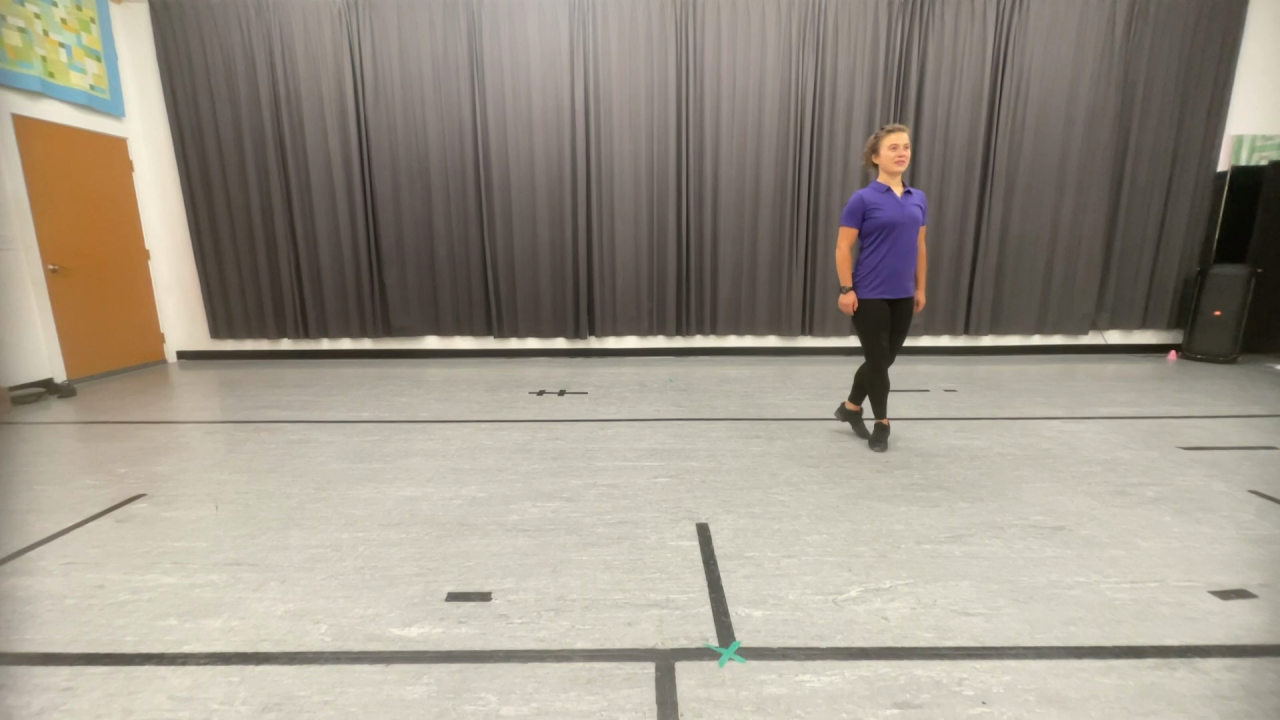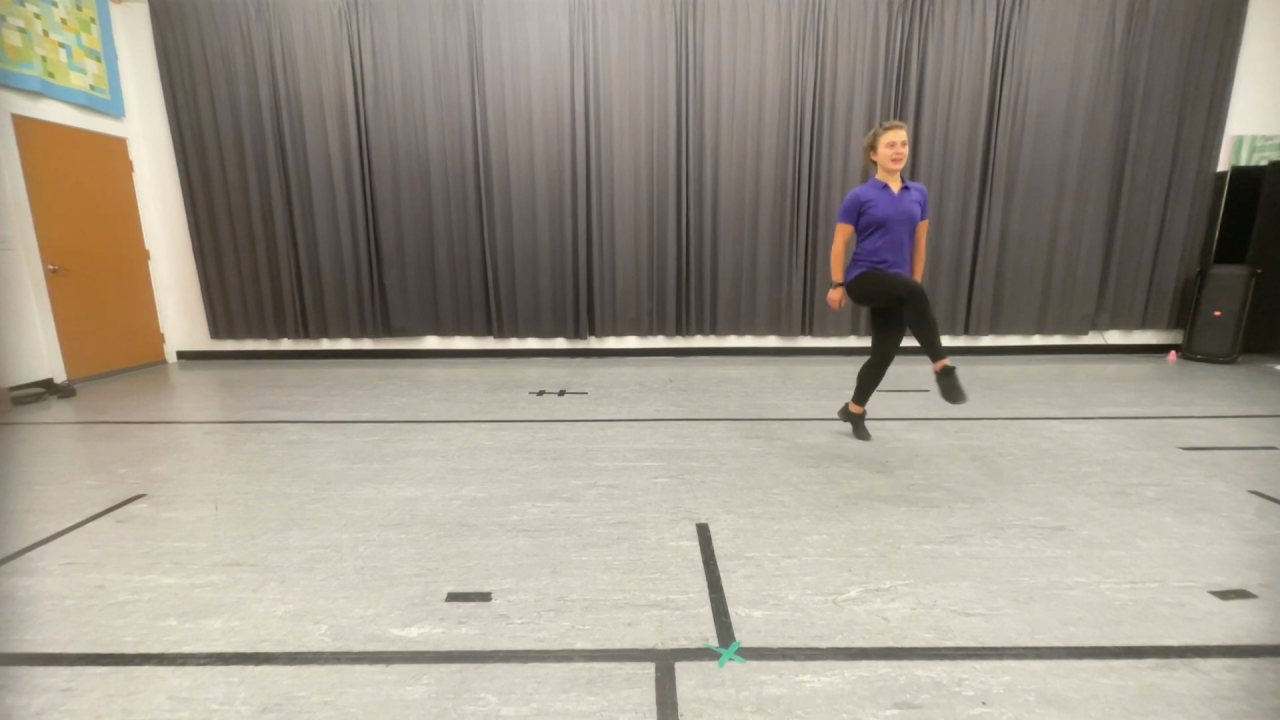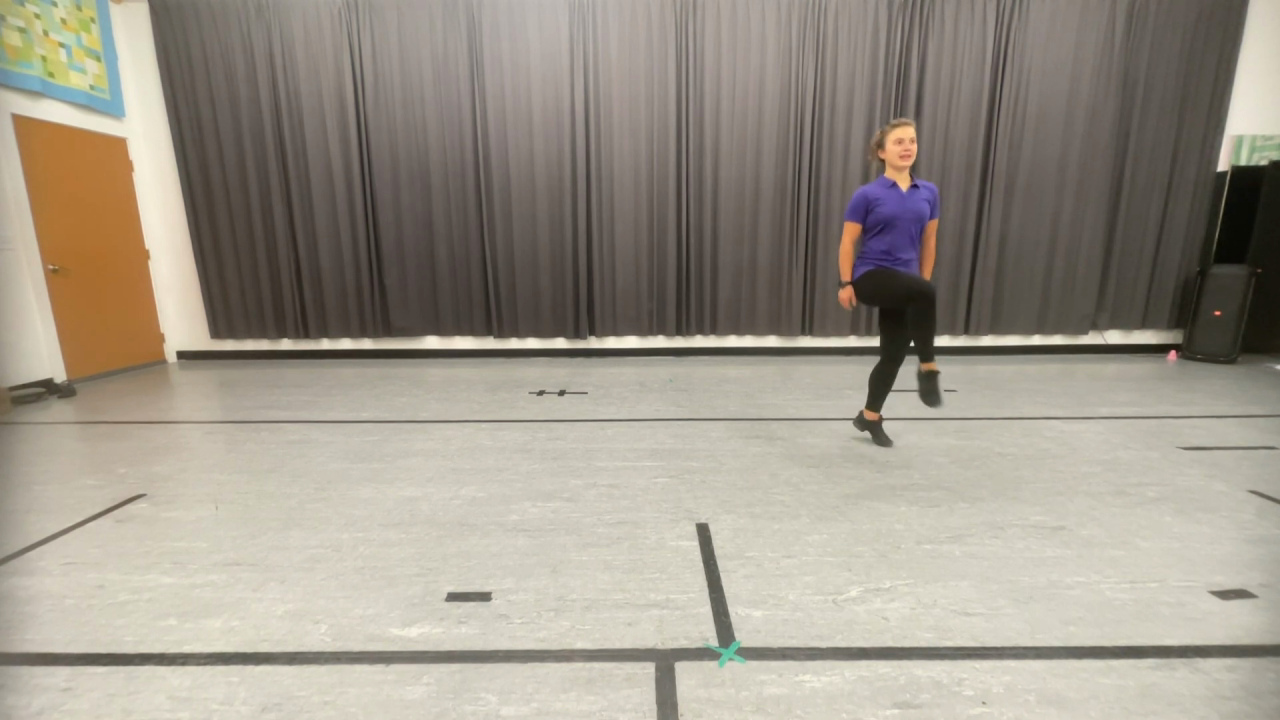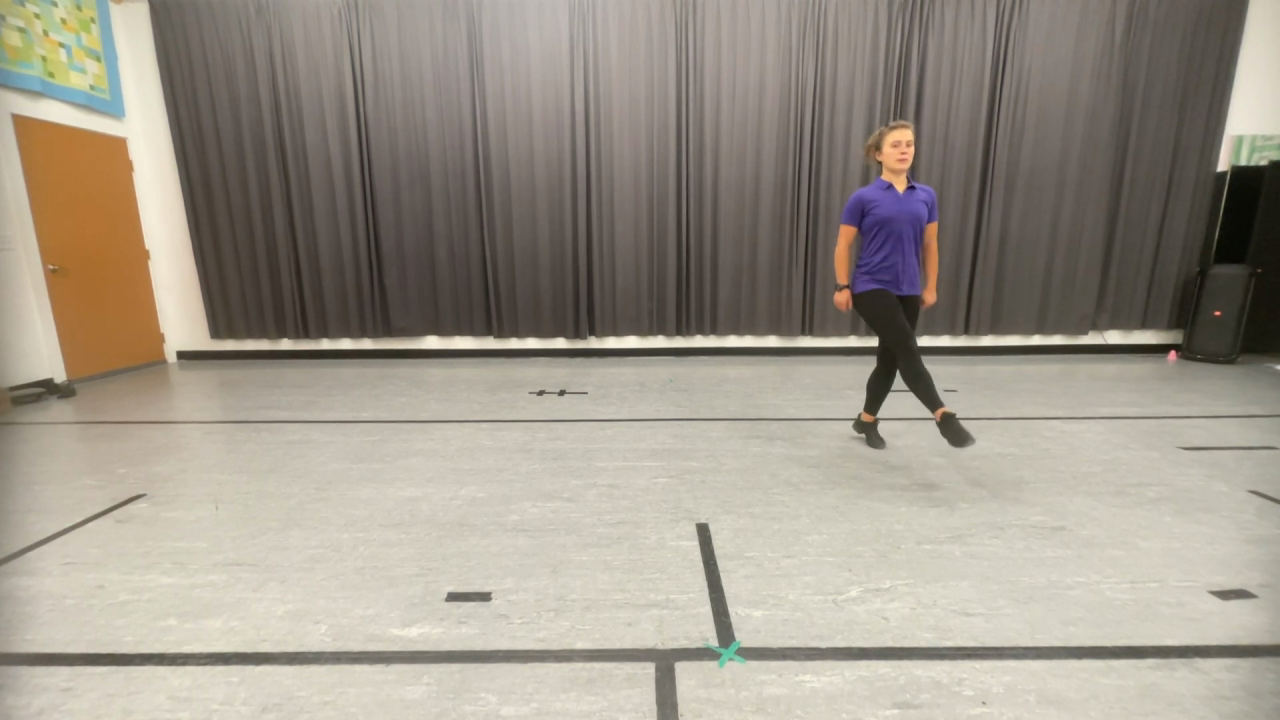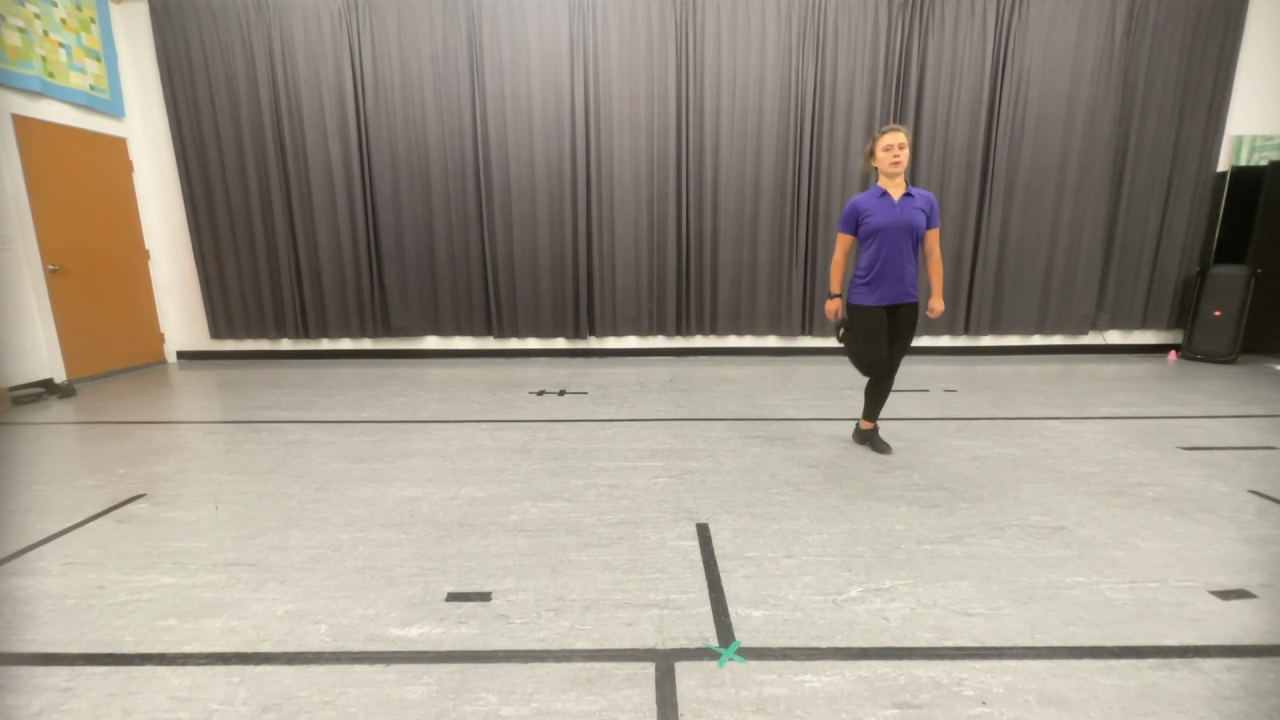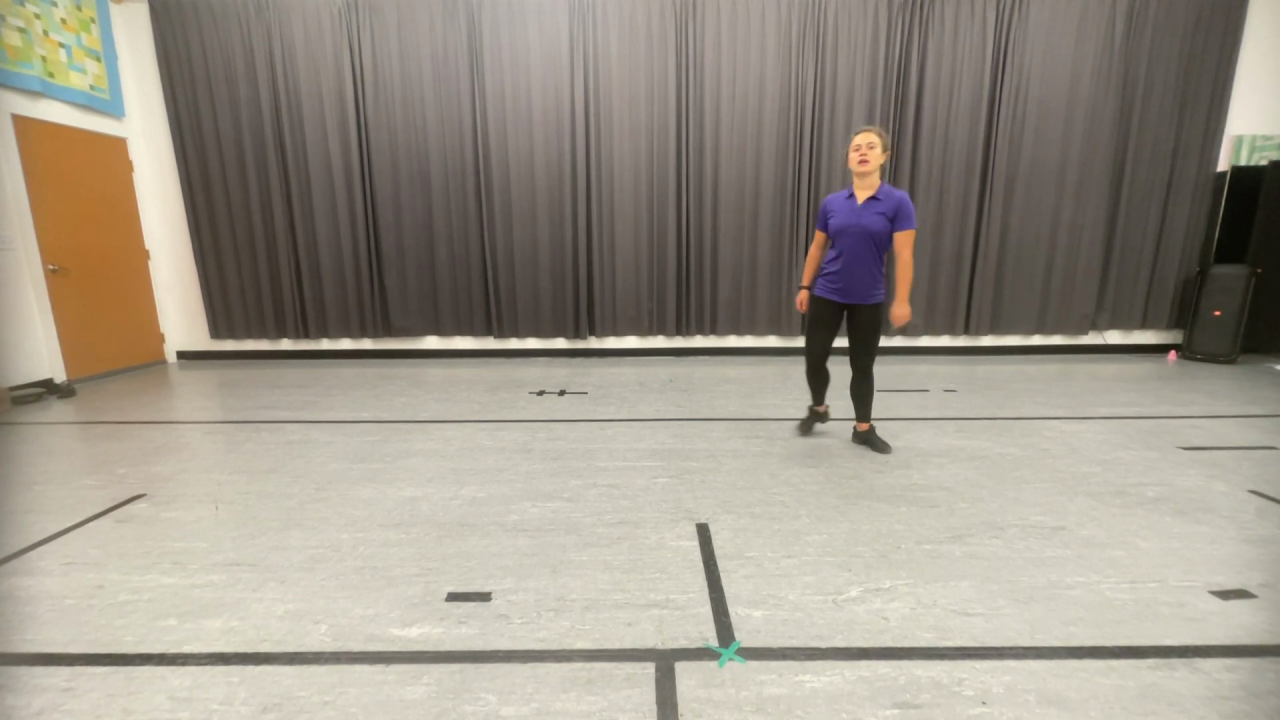
dt=0.5s
person 1, frame 1
left shoulder: (918, 199)
right shoulder: (863, 199)
left elbow: (919, 247)
right elbow: (844, 247)
left wrist: (920, 288)
right wrist: (846, 289)
left hip: (902, 295)
right hip: (870, 294)
left knee: (885, 358)
right knee: (877, 358)
left ankle: (850, 407)
right ankle: (882, 423)
person 1, frame 2
left shoulder: (918, 194)
right shoulder: (860, 197)
left elbow: (919, 242)
right elbow: (840, 244)
left wrist: (916, 280)
right wrist: (837, 285)
left hip: (896, 284)
right hip: (865, 277)
left knee: (884, 353)
right knee: (915, 295)
left ankle: (853, 410)
right ankle: (943, 367)
person 1, frame 3
left shoulder: (929, 193)
right shoulder: (868, 195)
left elbow: (928, 241)
right elbow: (848, 243)
left wrist: (924, 279)
right wrist: (846, 284)
left hip: (902, 282)
right hip: (870, 276)
left knee: (893, 354)
right knee: (922, 293)
left ankle: (870, 416)
right ankle: (928, 370)
person 1, frame 4
left shoulder: (925, 196)
right shoulder: (863, 197)
left elbow: (929, 245)
right elbow: (843, 246)
left wrist: (930, 287)
right wrist: (841, 287)
left hip: (907, 289)
right hip: (871, 287)
left knee: (891, 356)
right knee: (905, 349)
left ankle: (866, 420)
right ankle: (943, 416)
person 1, frame 5
left shoulder: (925, 202)
right shoulder: (859, 205)
left elbow: (932, 252)
right elbow: (841, 254)
left wrist: (937, 295)
right wrist: (834, 295)
left hip: (906, 300)
right hip: (866, 298)
left knee: (889, 368)
right knee: (875, 364)
left ankle: (866, 427)
right ankle: (847, 334)
person 1, frame 6
left shoulder: (898, 202)
right shoulder: (831, 203)
left elbow: (903, 256)
right elbow: (818, 248)
left wrist: (902, 299)
right wrist: (805, 286)
left hip: (869, 300)
right hip: (827, 294)
left knee: (862, 366)
right knee: (815, 355)
left ankle: (864, 429)
right ankle: (819, 408)
